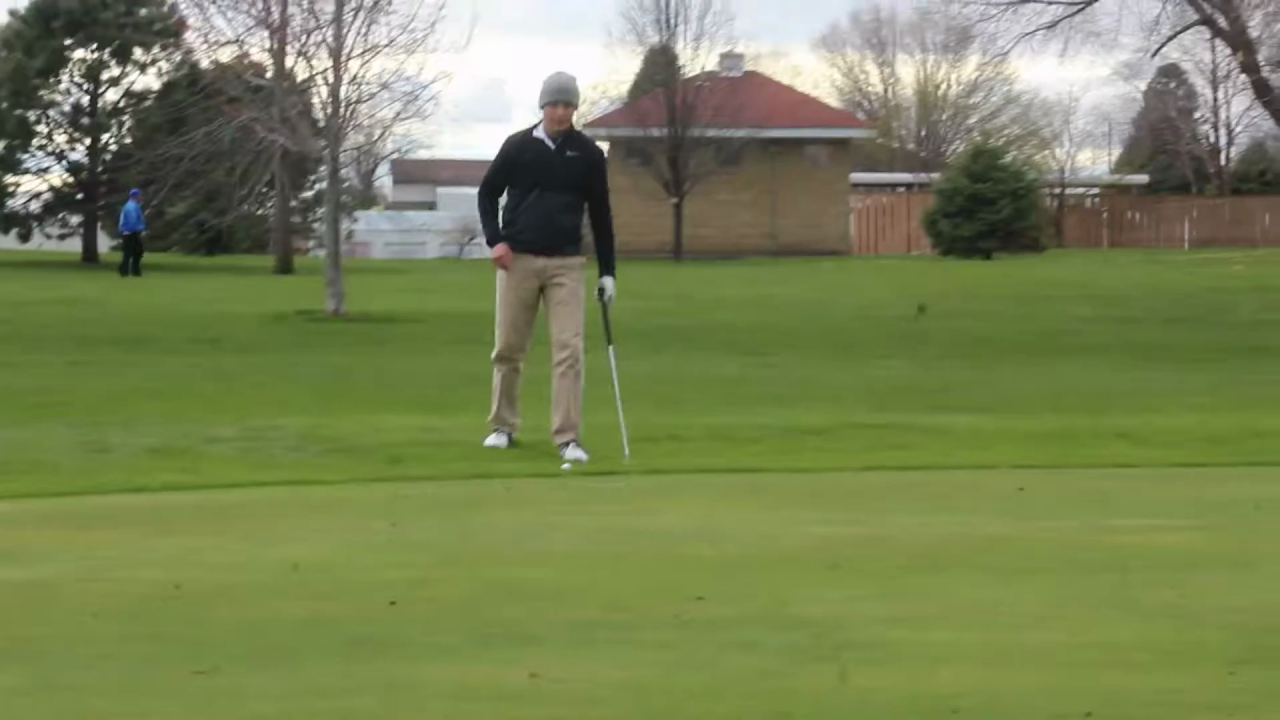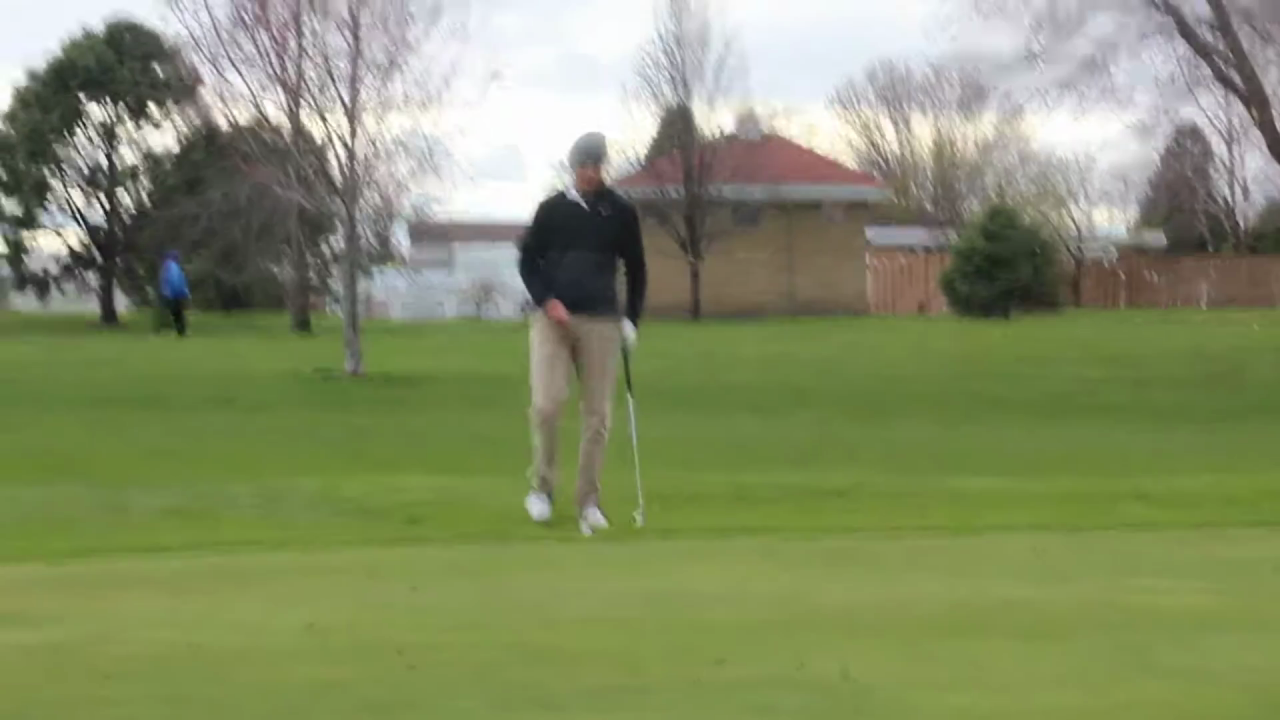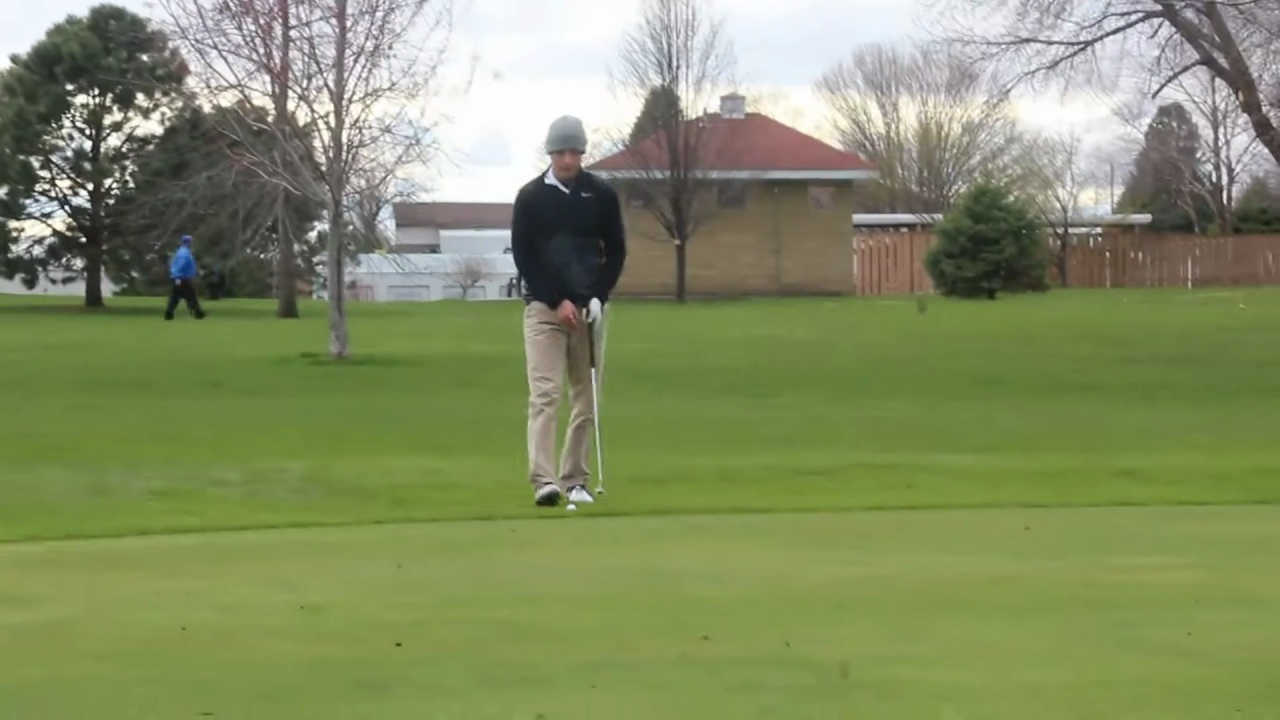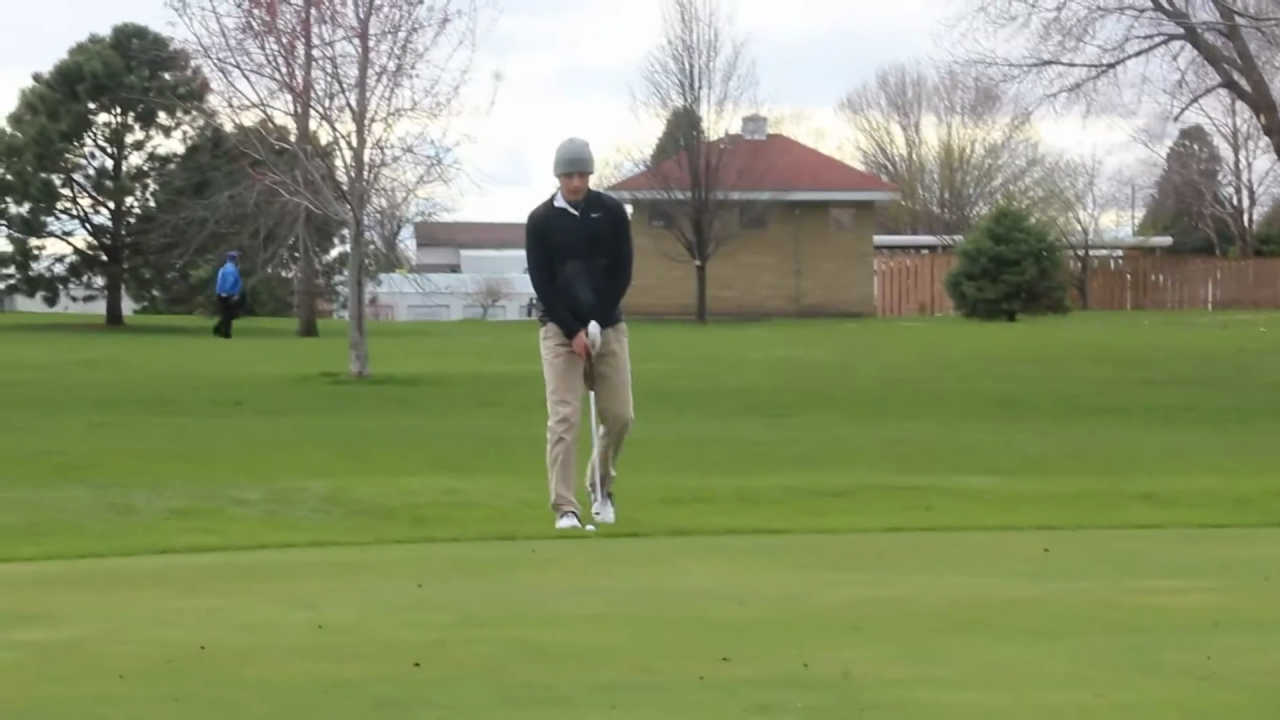
dt=0.3s
person 1, frame 1
left shoulder: (588, 153)
right shoulder: (517, 146)
left elbow: (601, 214)
right elbow: (488, 193)
left wrist: (607, 270)
right wrist: (495, 239)
left hip: (567, 261)
right hip: (518, 259)
left knee: (569, 349)
right knee: (508, 348)
left ankle: (568, 438)
right ankle: (503, 425)
person 1, frame 2
left shoulder: (621, 211)
right shoulder: (551, 208)
left elbow: (636, 269)
right elbow: (527, 260)
left wrist: (631, 318)
right wrist: (547, 300)
left hip: (601, 322)
right hip: (553, 320)
left knee: (597, 414)
right knee: (547, 403)
left ankle: (588, 499)
right ankle: (541, 485)
person 1, frame 3
left shoulder: (602, 194)
right shoulder: (531, 196)
left elbow: (616, 251)
right elbow: (522, 255)
left wrist: (600, 296)
right wrist: (556, 300)
left hip: (588, 308)
right hip: (544, 307)
left knee: (586, 399)
right knee: (545, 394)
left ankle: (574, 479)
right ankle: (545, 480)
person 1, frame 4
left shoulder: (612, 211)
right shoulder: (541, 220)
left elbow: (622, 273)
right elbow: (542, 282)
left wrist: (597, 322)
right wrist: (571, 332)
left hip: (609, 327)
right hip: (560, 329)
left knee: (620, 415)
right knee: (564, 418)
left ankle: (599, 485)
right ankle: (565, 507)
